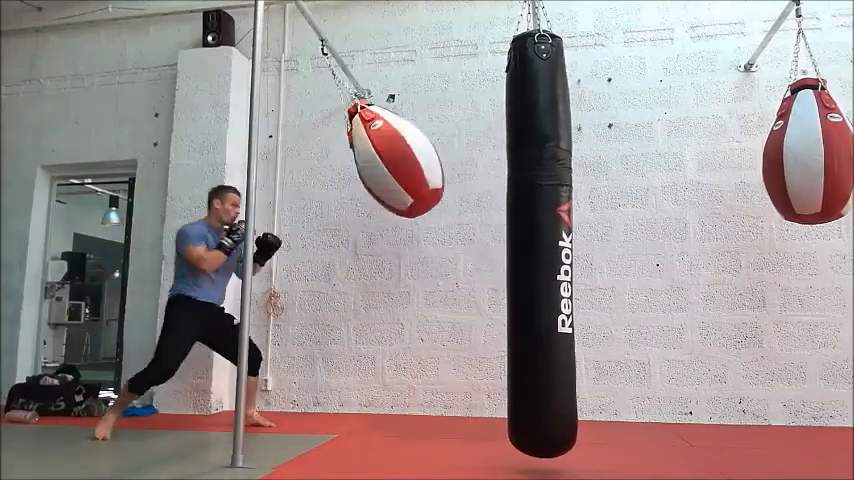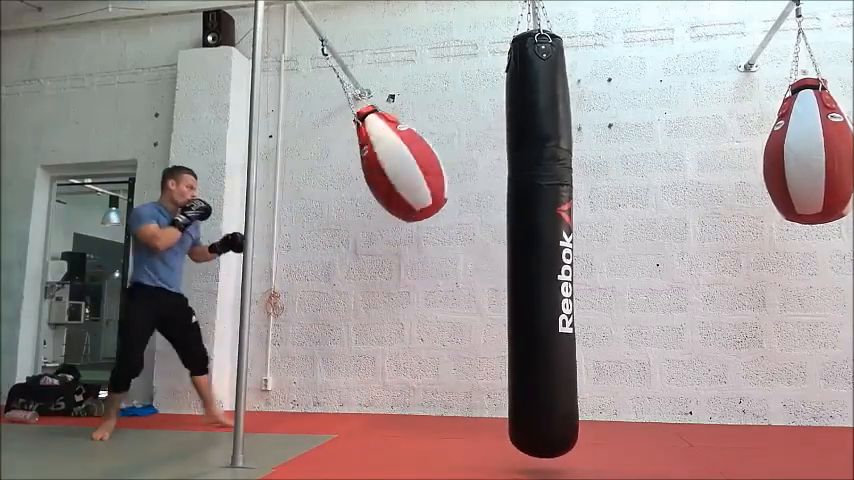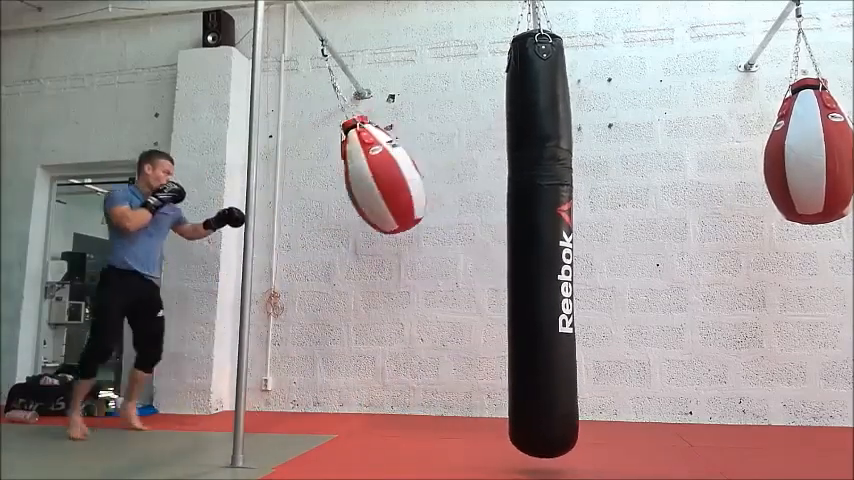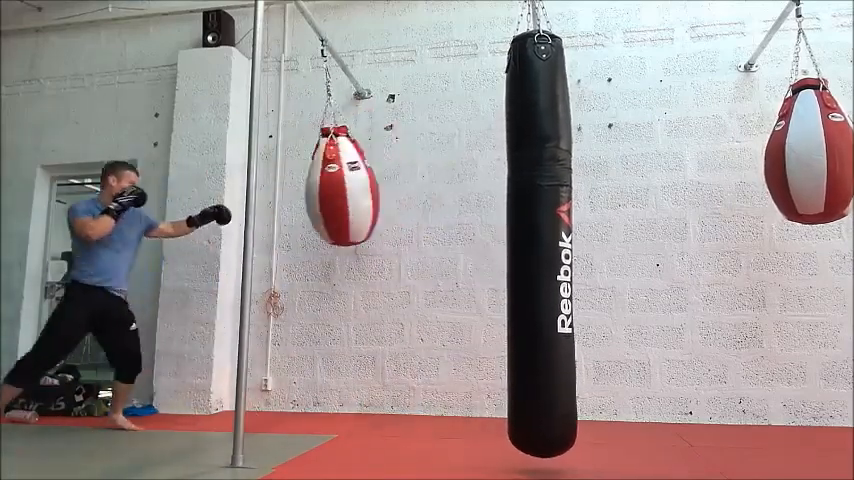
dt=0.2s
person 1, frame 1
left shoulder: (234, 238)
right shoulder: (191, 232)
left elbow: (246, 273)
right elbow: (204, 264)
left wrist: (262, 256)
right wrist: (230, 242)
left hip: (213, 312)
right hip: (185, 309)
left knee: (252, 356)
right knee: (162, 368)
left ankle: (249, 412)
right ankle: (112, 414)
person 1, frame 2
left shoulder: (189, 222)
right shoulder: (143, 212)
left elbow: (198, 254)
right elbow: (158, 242)
left wrist: (223, 245)
right wrist: (184, 218)
left hip: (174, 299)
right hip: (143, 297)
left knee: (197, 357)
right knee: (130, 362)
left ankle: (213, 411)
right ankle: (109, 418)
person 1, frame 3
left shoulder: (168, 207)
right shoulder: (119, 195)
left elbow: (189, 231)
right elbow: (128, 223)
left wrist: (215, 222)
right wrist: (156, 201)
left hip: (148, 285)
right hip: (119, 280)
left knee: (150, 350)
right knee: (100, 346)
left ankle: (129, 409)
right ankle: (75, 412)
person 1, frame 4
left shoulder: (136, 217)
right shoulder: (82, 208)
left elbow: (170, 229)
right elbow: (91, 232)
left wrist: (203, 218)
right wrist: (117, 206)
left hip: (114, 301)
right hip: (82, 295)
left knee: (130, 360)
right knee: (44, 355)
left ankle: (117, 415)
